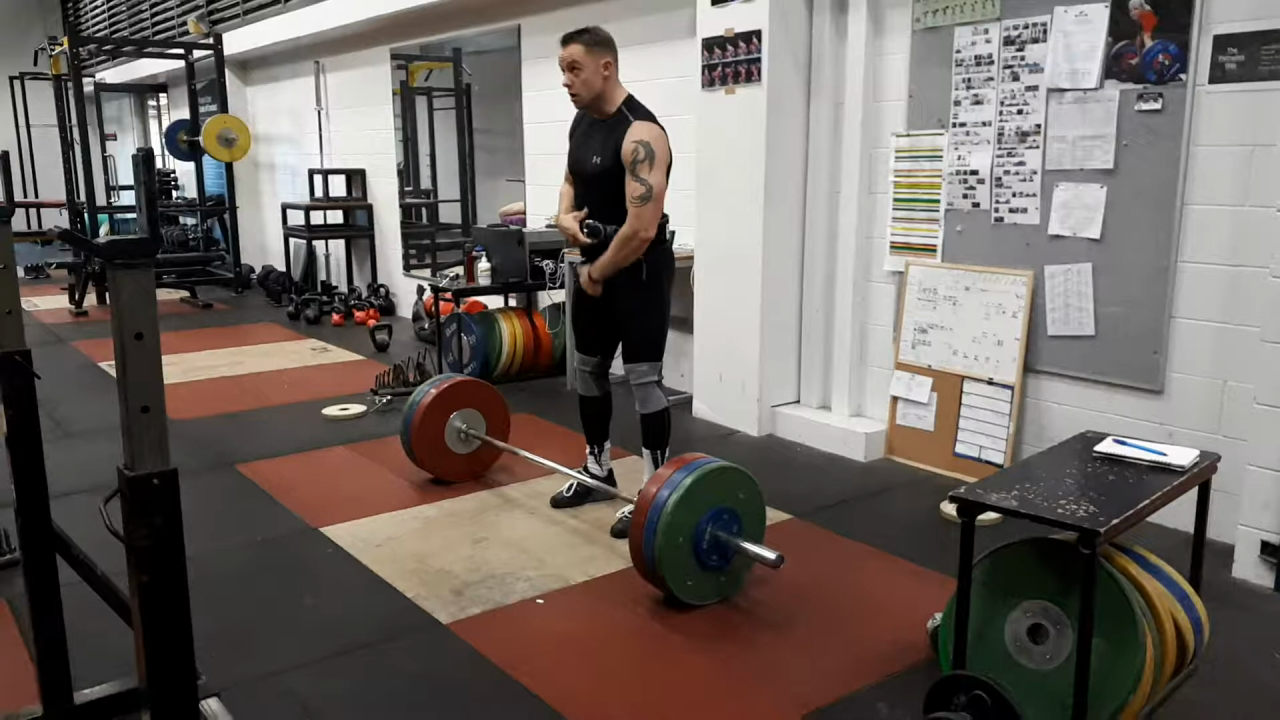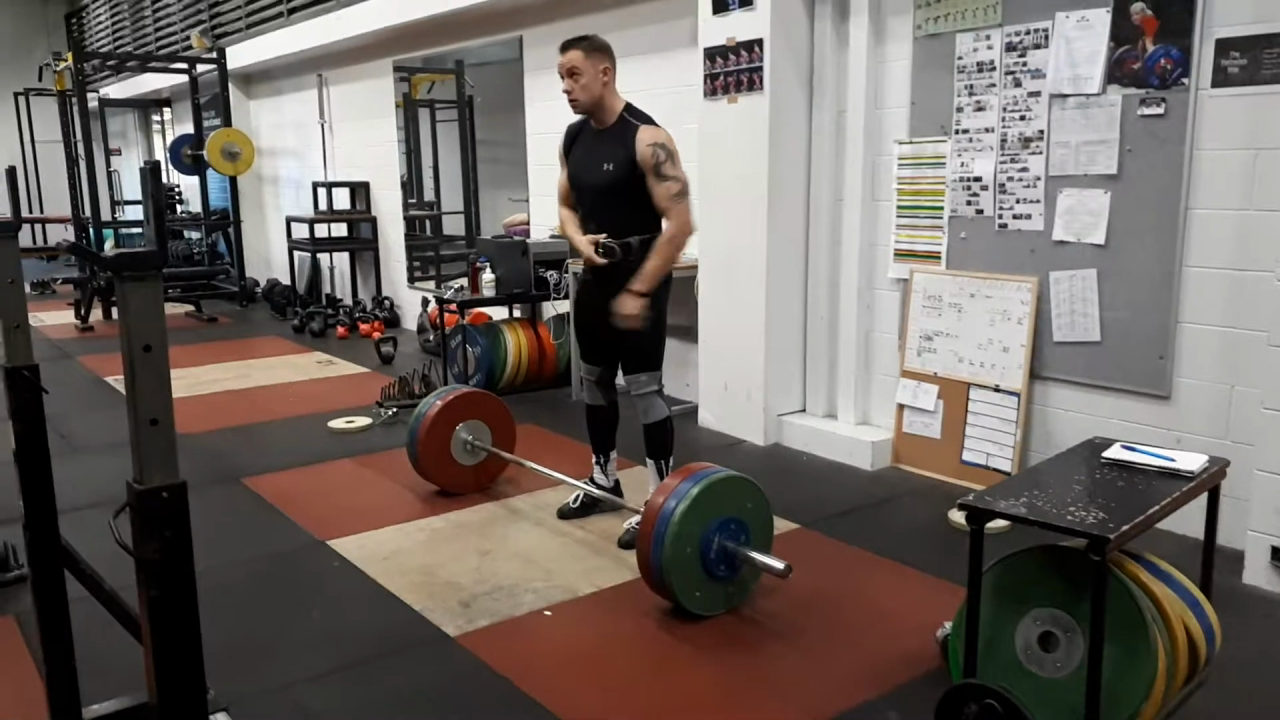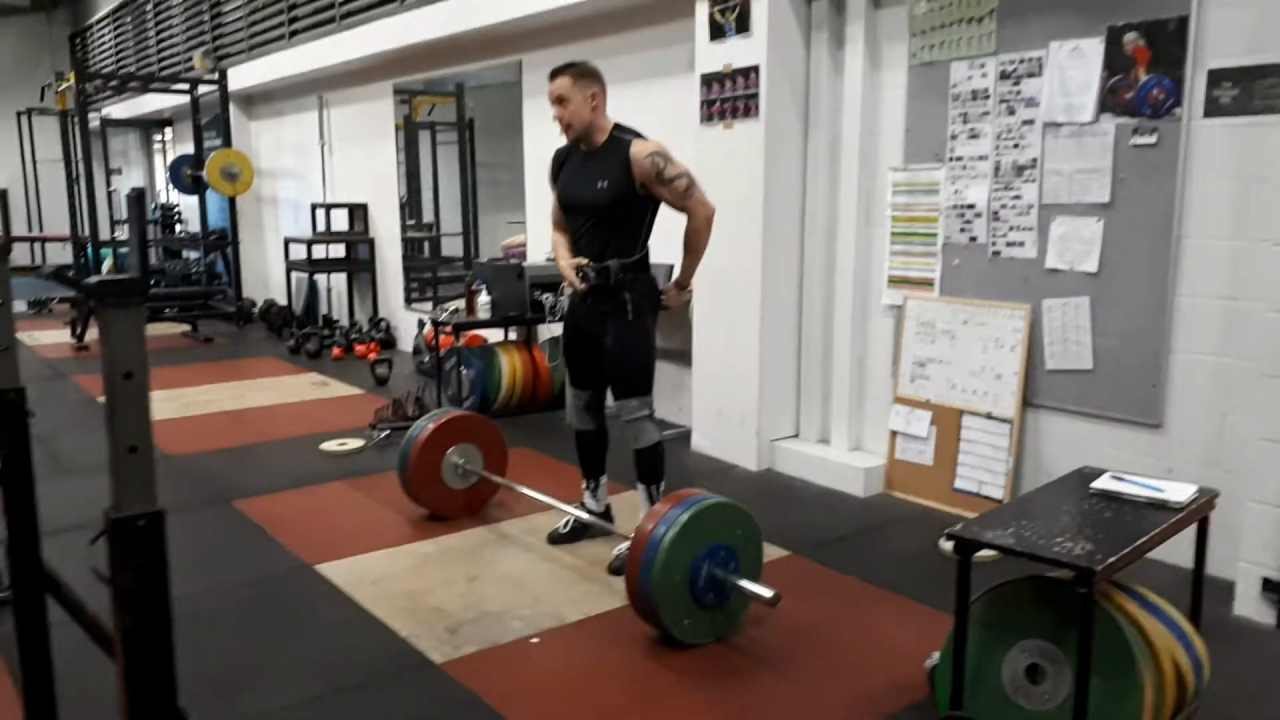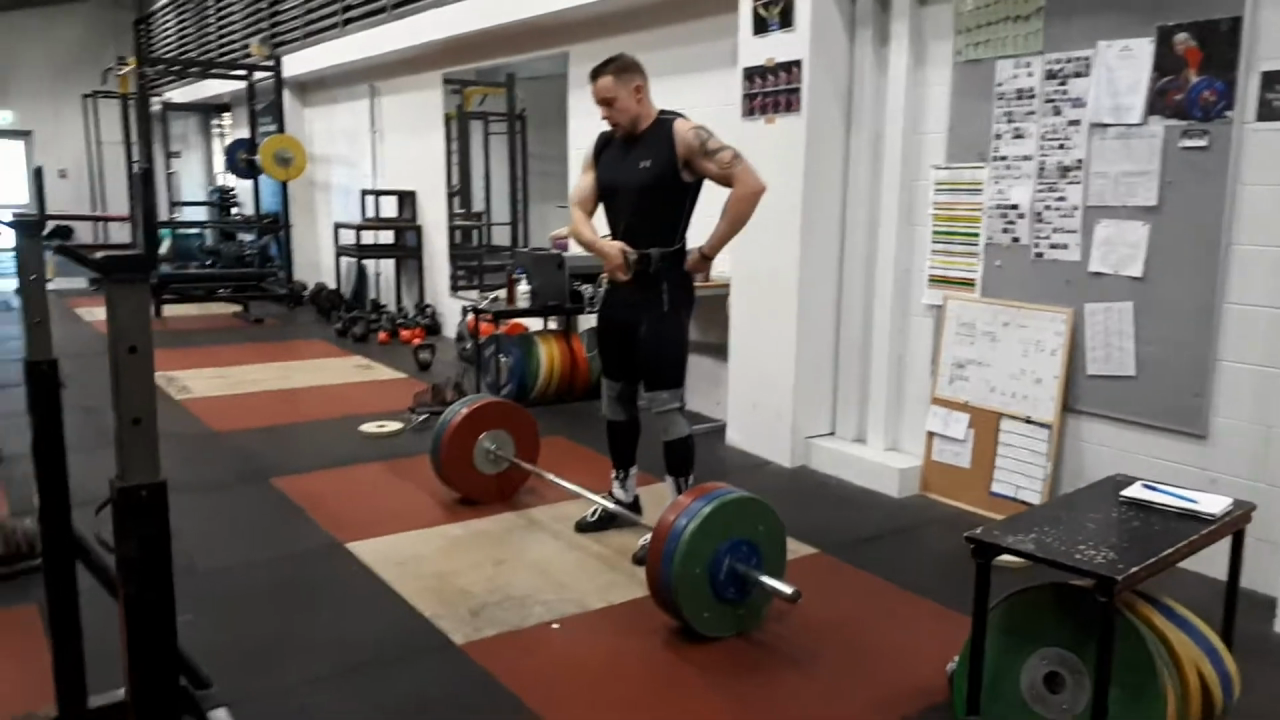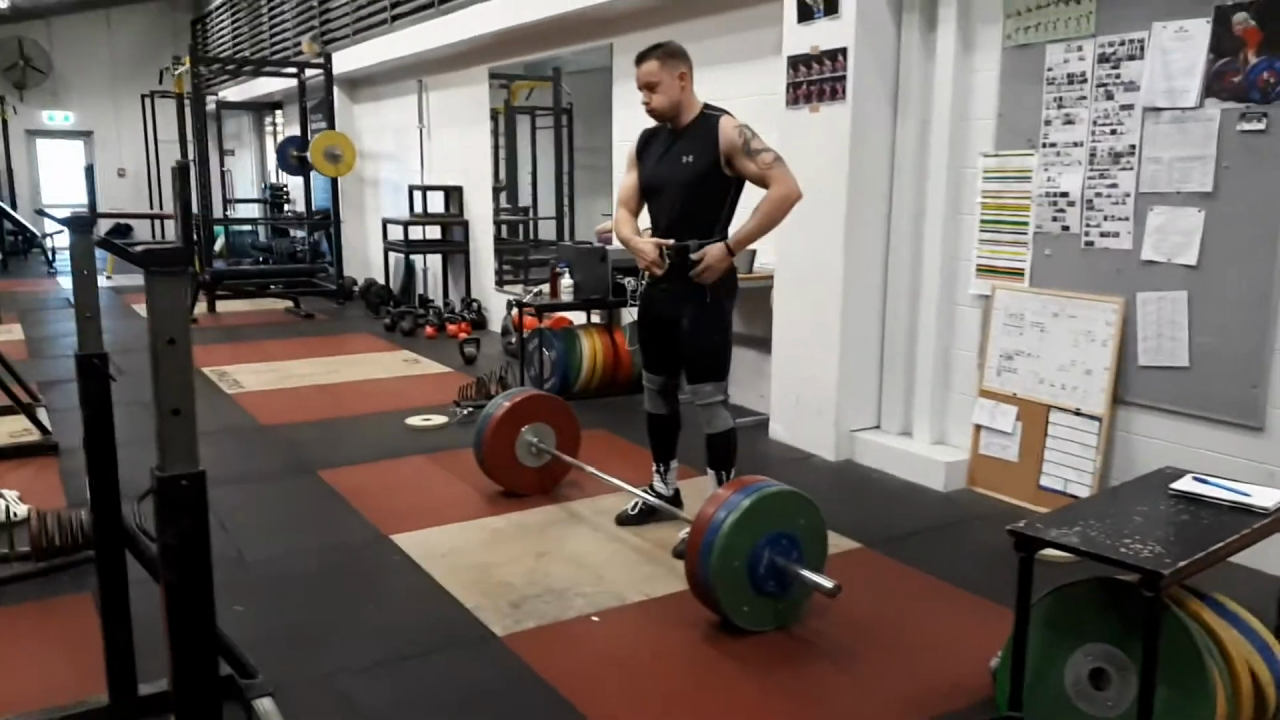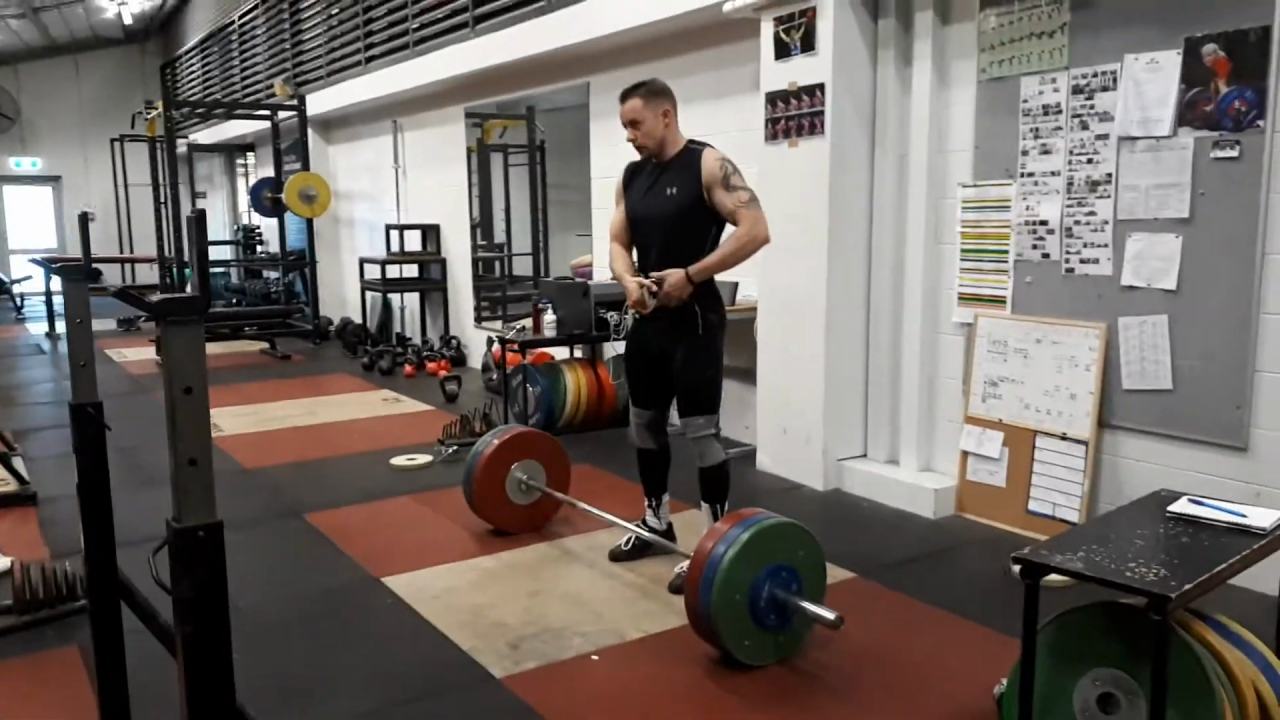
dt=0.5s
person 1, frame 1
left shoulder: (640, 134)
right shoulder: (582, 121)
left elbow: (642, 229)
left wrist: (598, 275)
right wrist: (565, 214)
left hip: (640, 268)
right hip: (595, 264)
left knee: (642, 377)
right knee: (588, 369)
right ankle: (597, 469)
person 1, frame 2
left shoulder: (645, 139)
right shoulder: (574, 136)
left elbow: (679, 223)
left wrist: (639, 292)
right wrist: (578, 239)
left hip: (637, 277)
right hip: (594, 274)
left knee: (643, 386)
right knee: (593, 379)
right ankle: (603, 480)
person 1, frame 3
left shoulder: (638, 154)
right shoulder: (563, 160)
left elbow: (701, 211)
left wrist: (681, 284)
right wrist: (565, 262)
left hip: (627, 298)
right hip: (583, 298)
left knee: (634, 412)
right knee: (583, 404)
right ankle: (594, 505)
person 1, frame 4
left shoulder: (682, 136)
right shoulder: (603, 147)
left elbow: (750, 184)
right elbow: (577, 212)
left wrist: (707, 252)
right wrist: (601, 245)
left hip: (662, 288)
right hip: (619, 287)
left knee: (664, 403)
right knee: (615, 394)
right ankle: (622, 494)
person 1, frame 5
left shoulder: (724, 132)
right shoulder: (646, 143)
left elbow: (786, 189)
right elbow: (624, 210)
left wrist: (730, 247)
right wrist: (636, 242)
left hip: (703, 284)
right hip: (659, 282)
left knee: (708, 397)
right knee: (656, 389)
right ankle: (663, 489)
person 1, frame 6
left shoulder: (709, 165)
right shoulder: (632, 175)
left elbow: (755, 231)
right elbow: (618, 242)
left wrist: (690, 275)
right wrist: (627, 280)
left hip: (694, 316)
right hip: (648, 317)
left knee: (699, 429)
right knee: (644, 423)
right ankle: (656, 523)
